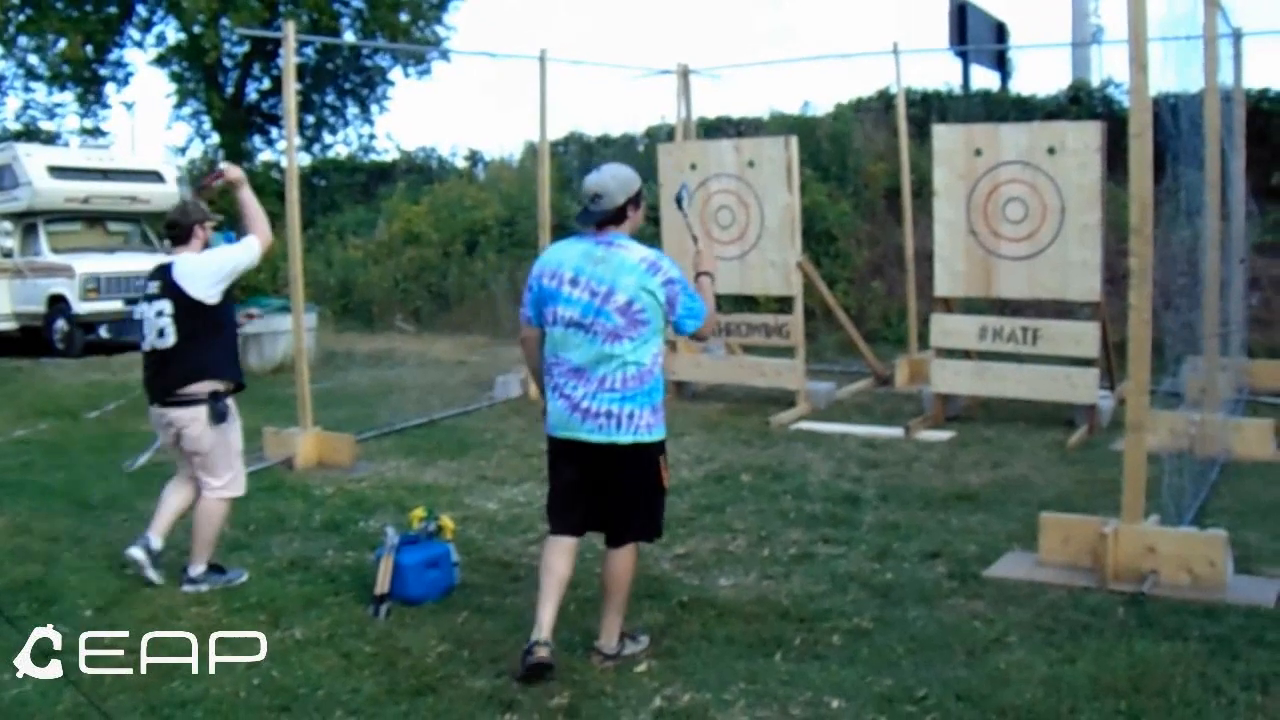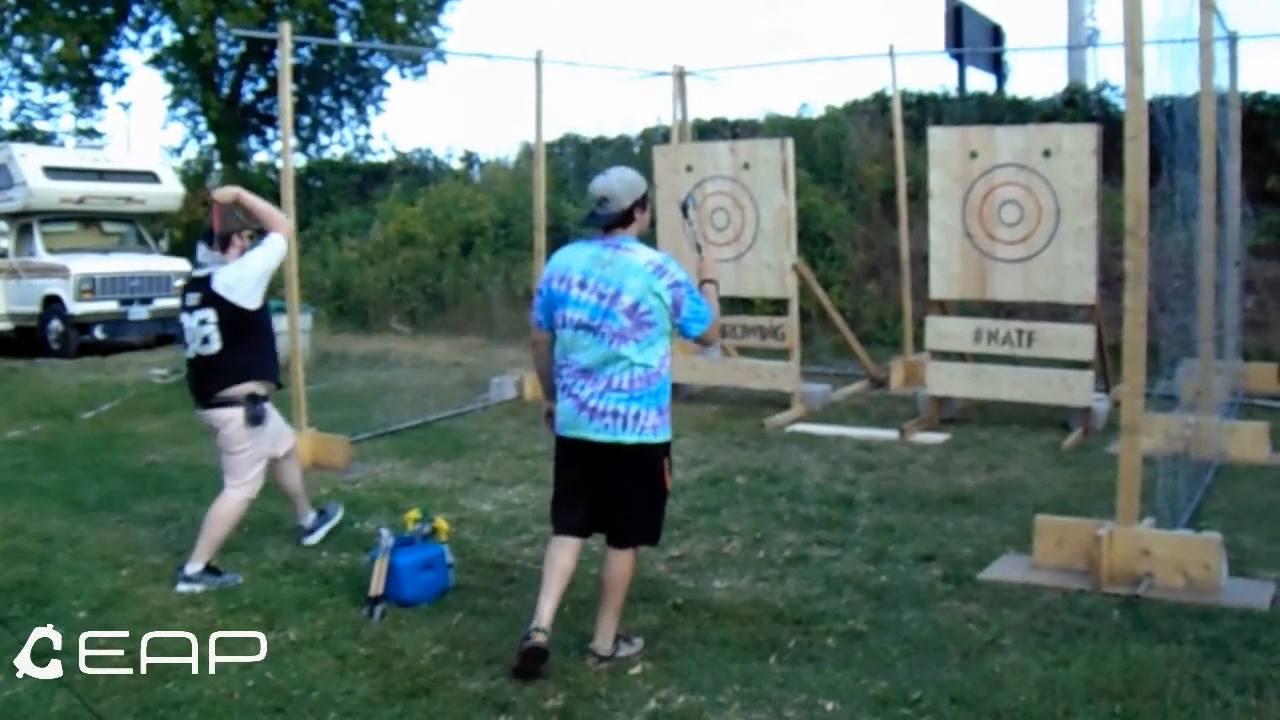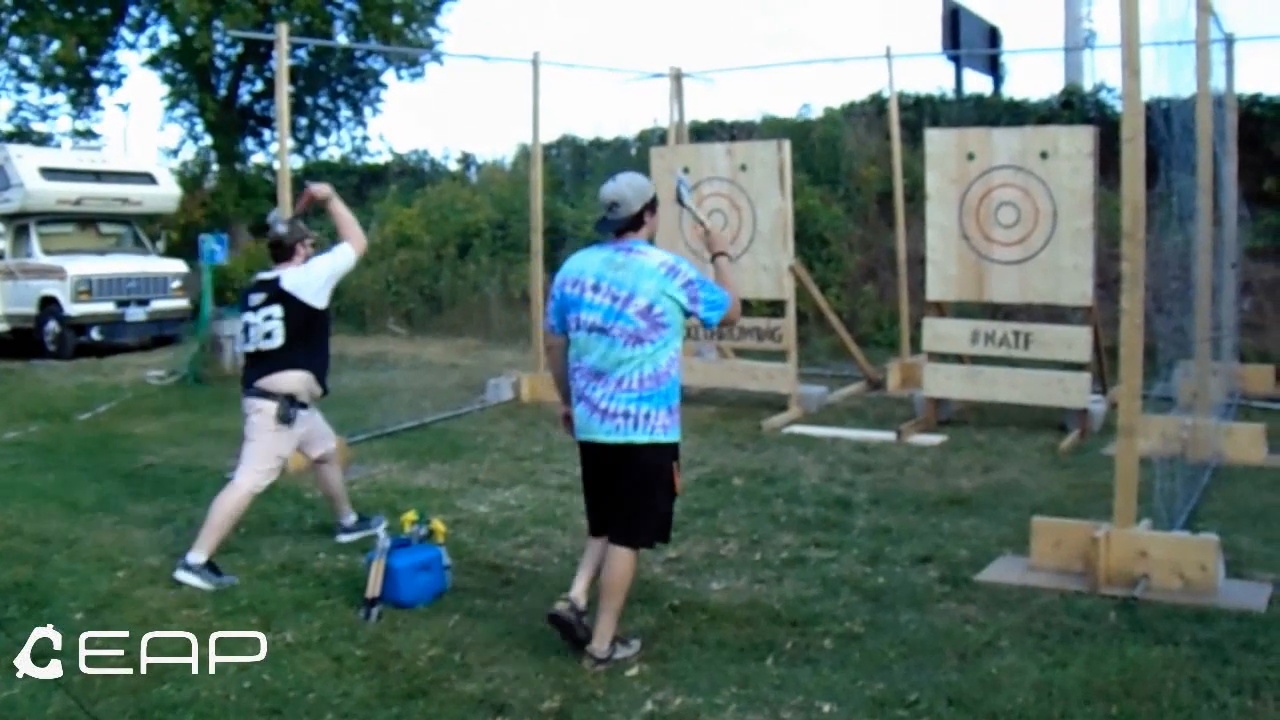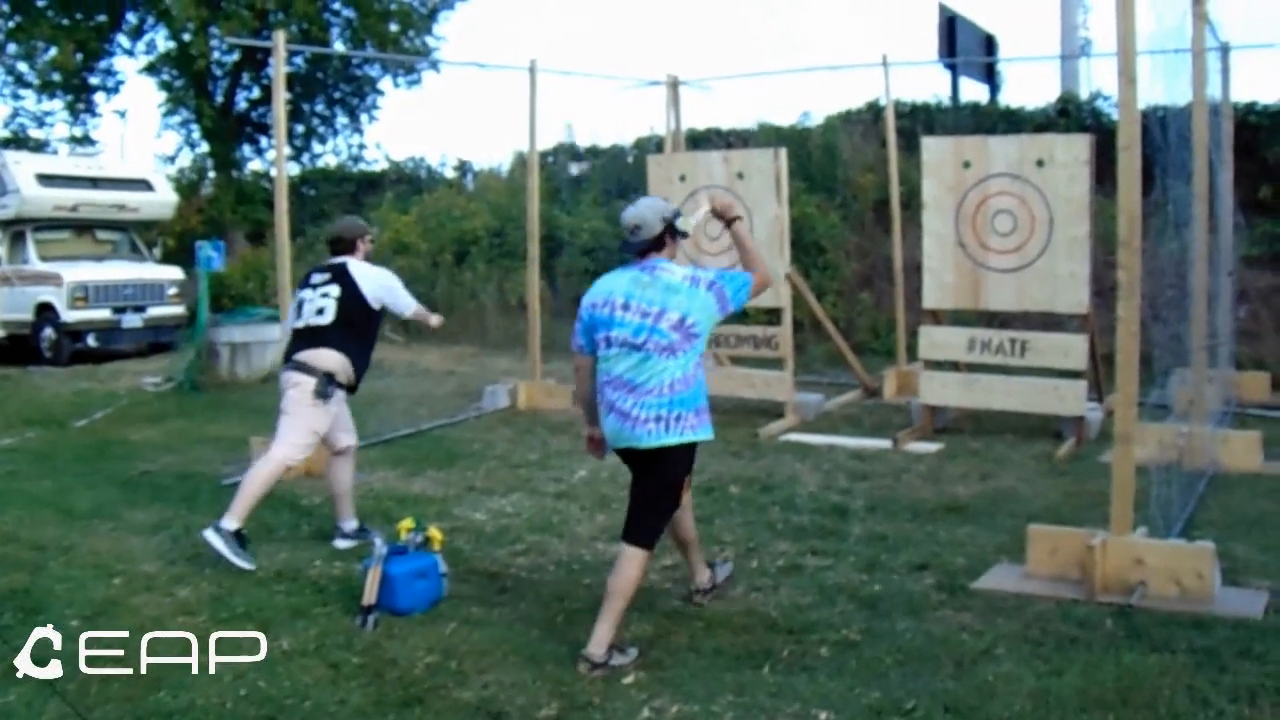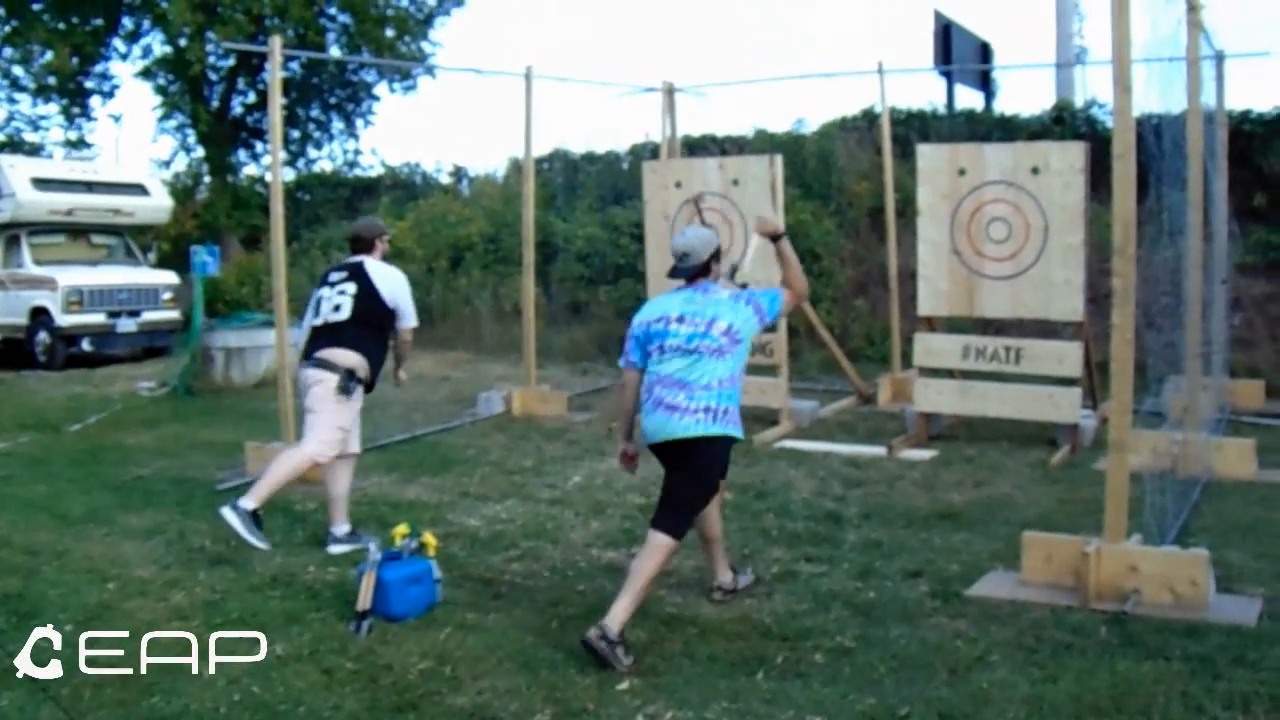
dt=0.3s
person 1, frame 1
left shoulder: (552, 259)
right shoulder: (653, 268)
left elbow: (529, 337)
right elbow: (703, 327)
left wrist: (548, 392)
right wrist: (705, 276)
left hip: (567, 423)
right hip: (631, 426)
left knee: (563, 529)
right knee: (622, 536)
left ankle: (541, 637)
right ankle: (610, 640)
person 1, frame 2
left shoulder: (562, 262)
right shoulder: (660, 271)
left elbow: (540, 340)
right elbow: (708, 333)
left wrist: (551, 397)
right wrist: (709, 283)
left hip: (575, 423)
right hip: (637, 428)
left knee: (569, 529)
right knee: (623, 539)
left ankle: (540, 626)
right ankle: (605, 642)
person 1, frame 3
left shoulder: (573, 268)
right shoulder: (672, 273)
left elbow: (555, 344)
right elbow: (731, 311)
left wrist: (567, 401)
right wrist: (720, 255)
left hip: (591, 423)
right hip: (648, 427)
left knee: (605, 527)
right knee: (627, 538)
left ankle: (573, 600)
right ankle: (601, 643)
person 1, frame 4
left shoulder: (600, 290)
right shoulder: (698, 286)
left elbow: (582, 366)
right elbow: (761, 277)
left wrist: (591, 422)
right wrist: (734, 221)
left hip: (621, 429)
right hip: (670, 430)
left knee: (675, 493)
right knee: (638, 538)
left ankle: (702, 578)
right ankle: (598, 648)
person 1, frame 5
left shoulder: (650, 311)
right shoulder: (741, 305)
left elbow: (630, 383)
right elbow: (797, 291)
left wrist: (625, 438)
right wrist: (779, 238)
left hip: (660, 428)
right hip: (707, 430)
left knee: (704, 490)
right knee: (666, 528)
left ankle: (724, 578)
right ankle: (610, 627)
person 2, frame 1
left shoulder: (157, 281)
right shoulder: (204, 268)
right elbow: (262, 239)
left wrist: (231, 320)
right wrist: (241, 185)
left hip: (164, 402)
right hip: (202, 404)
left knee: (189, 476)
right knee: (221, 484)
left ankle: (149, 543)
right ankle: (198, 571)
person 2, frame 2
left shoulder: (196, 287)
right shoulder: (239, 277)
right elbow: (283, 229)
right wrist: (239, 196)
left hip: (220, 400)
right hip: (241, 406)
left knee: (284, 449)
right knee: (238, 489)
left ankle: (309, 522)
right ankle: (194, 571)
person 2, frame 3
left shoulder: (257, 289)
right shoulder: (307, 280)
left elbow: (254, 342)
right elbow: (357, 244)
right wrist: (329, 199)
left hip: (284, 399)
right hip: (281, 403)
left knee: (327, 452)
right knee: (248, 481)
left ankle: (348, 521)
right ankle: (195, 561)
person 2, frame 4
left shoulder: (311, 278)
right shoulder: (375, 277)
left elbow: (294, 327)
right elbow: (413, 312)
right wrist: (431, 318)
left hip: (301, 370)
right hip: (321, 380)
left knee: (345, 448)
right knee: (286, 452)
left ankle: (348, 527)
right ankle: (228, 525)
person 2, frame 5
left shoulder: (329, 277)
right shoulder: (391, 276)
left elbow: (307, 329)
right elbow: (405, 333)
right wrist: (400, 367)
left hip: (315, 368)
right hip: (341, 376)
left knee: (345, 452)
right knee: (316, 449)
left ankle: (341, 532)
right ankle: (246, 505)
